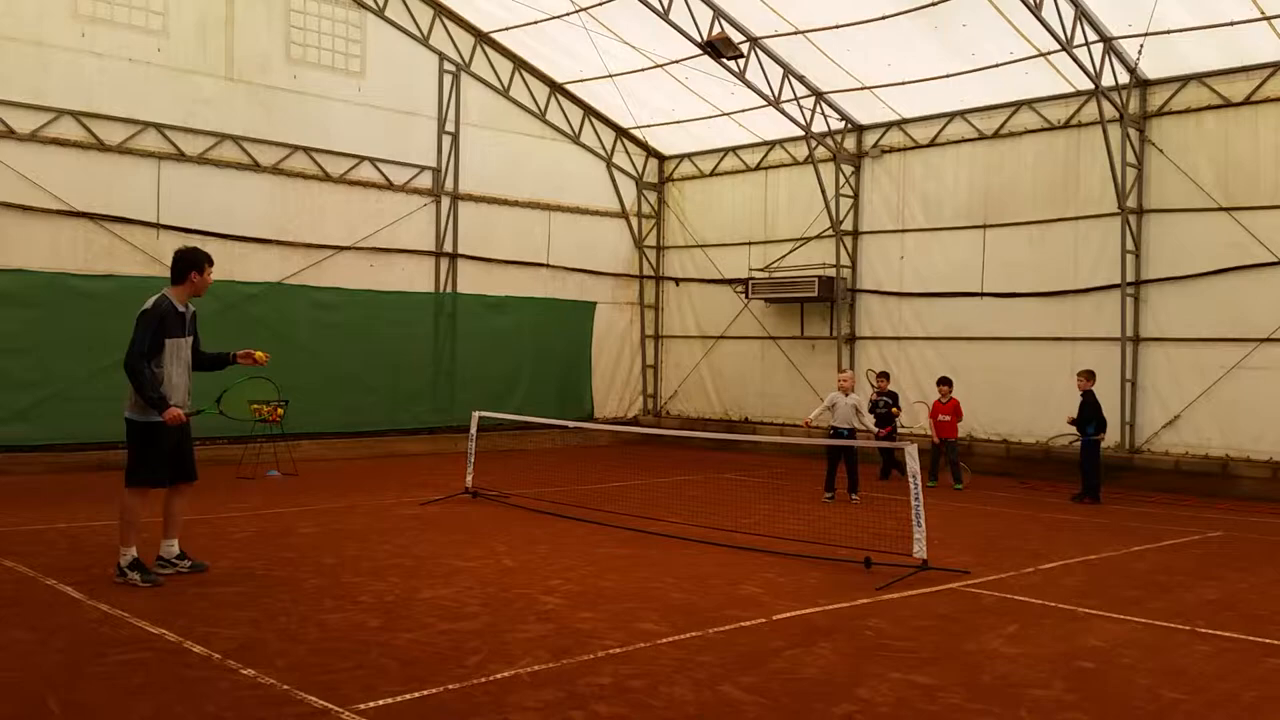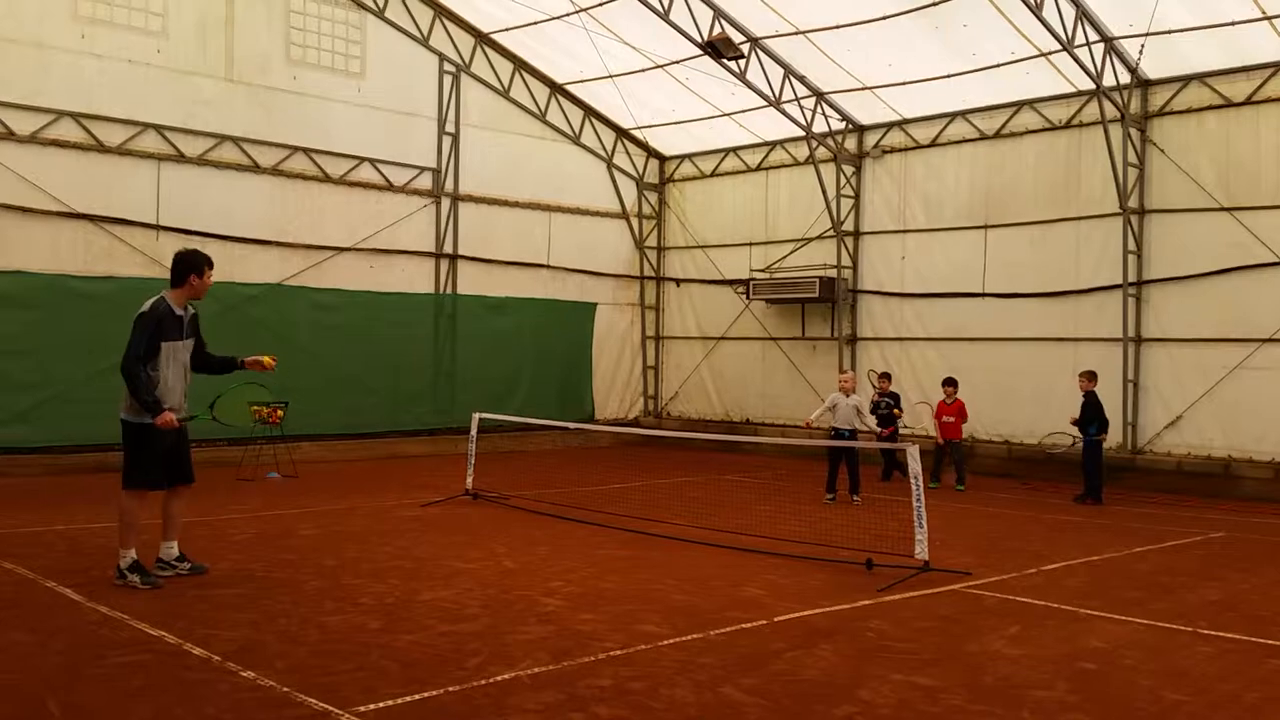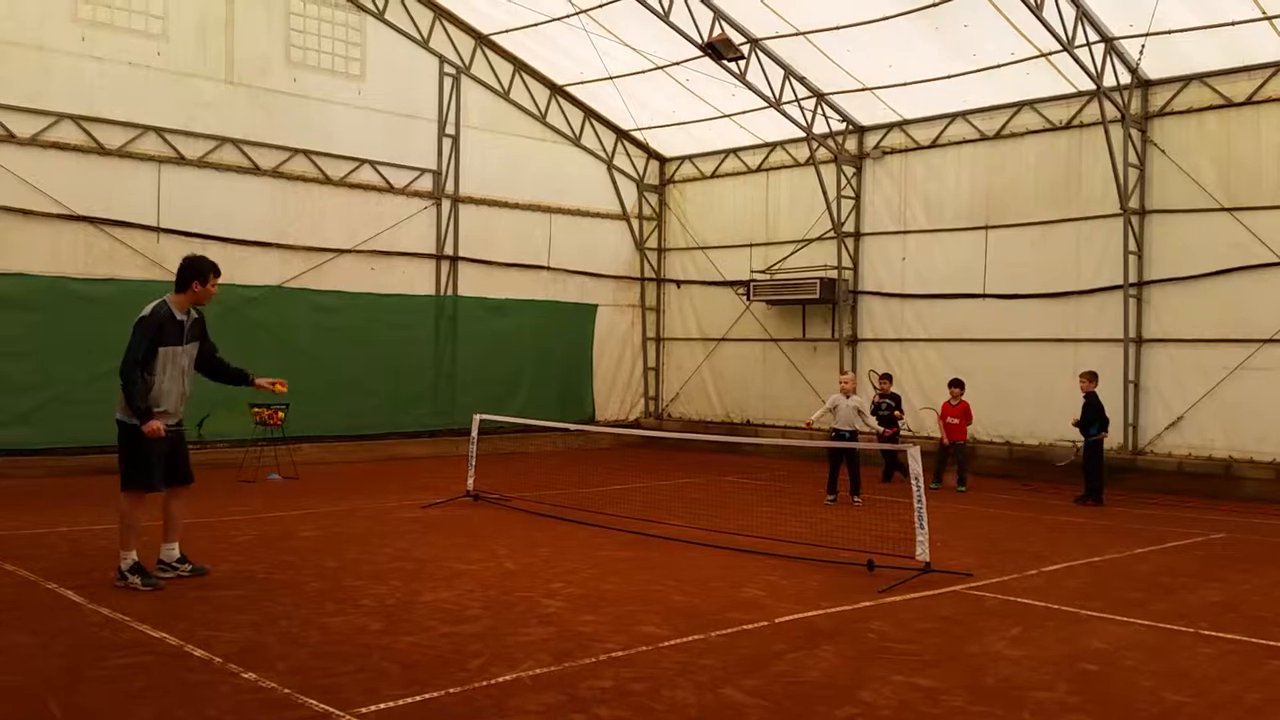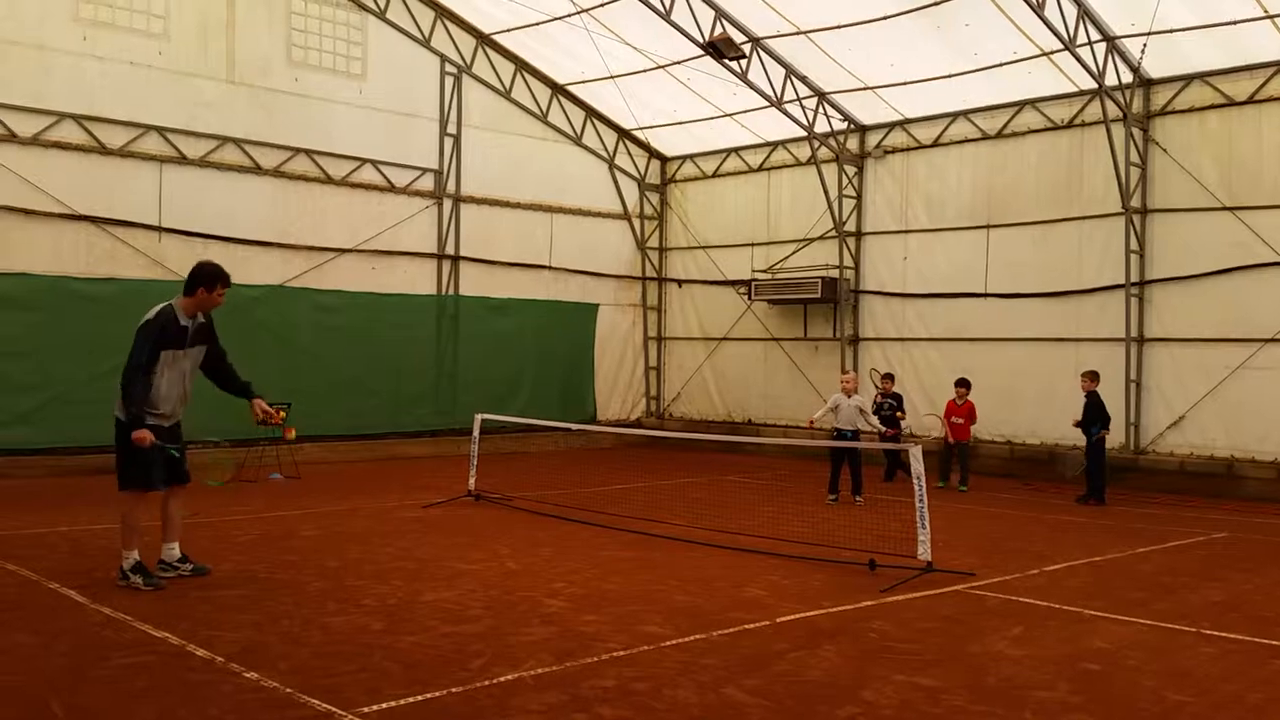
dt=0.1s
person 1, frame 1
left shoulder: (187, 313)
right shoulder: (156, 311)
right elbow: (134, 364)
left wrist: (232, 357)
right wrist: (162, 406)
left hip: (175, 416)
right hip: (149, 417)
left knee: (182, 482)
right knee: (140, 486)
left ankle: (169, 554)
right ankle: (127, 561)
person 1, frame 2
left shoulder: (189, 315)
right shoulder: (153, 314)
left elbow: (198, 360)
right elbow: (130, 367)
left wrist: (241, 362)
right wrist: (155, 410)
left hip: (172, 417)
right hip: (145, 419)
left knee: (180, 484)
right knee: (137, 488)
left ankle: (169, 556)
right ankle: (126, 563)
person 1, frame 3
left shoulder: (195, 319)
right shoulder: (153, 319)
left elbow: (209, 364)
right elbow: (129, 370)
left wrist: (251, 380)
right wrist: (147, 416)
left hip: (171, 420)
right hip: (141, 422)
left knee: (180, 485)
right knee: (137, 490)
left ankle: (171, 557)
right ankle: (127, 565)
person 1, frame 4
left shoulder: (203, 323)
right shoulder: (158, 323)
left elbow: (217, 366)
right elbow: (131, 375)
left wrist: (251, 397)
right wrist: (137, 424)
left hip: (169, 420)
right hip: (140, 423)
left knee: (177, 484)
right knee: (136, 489)
left ankle: (171, 557)
right ankle: (129, 565)
